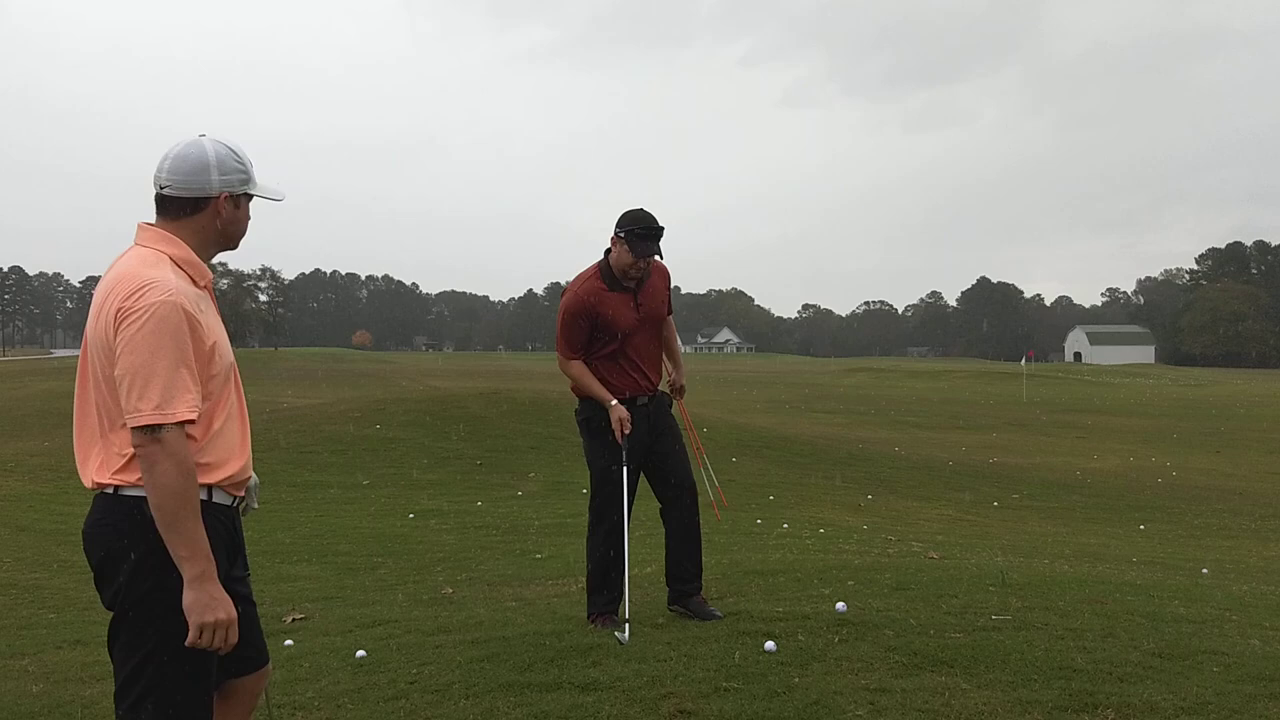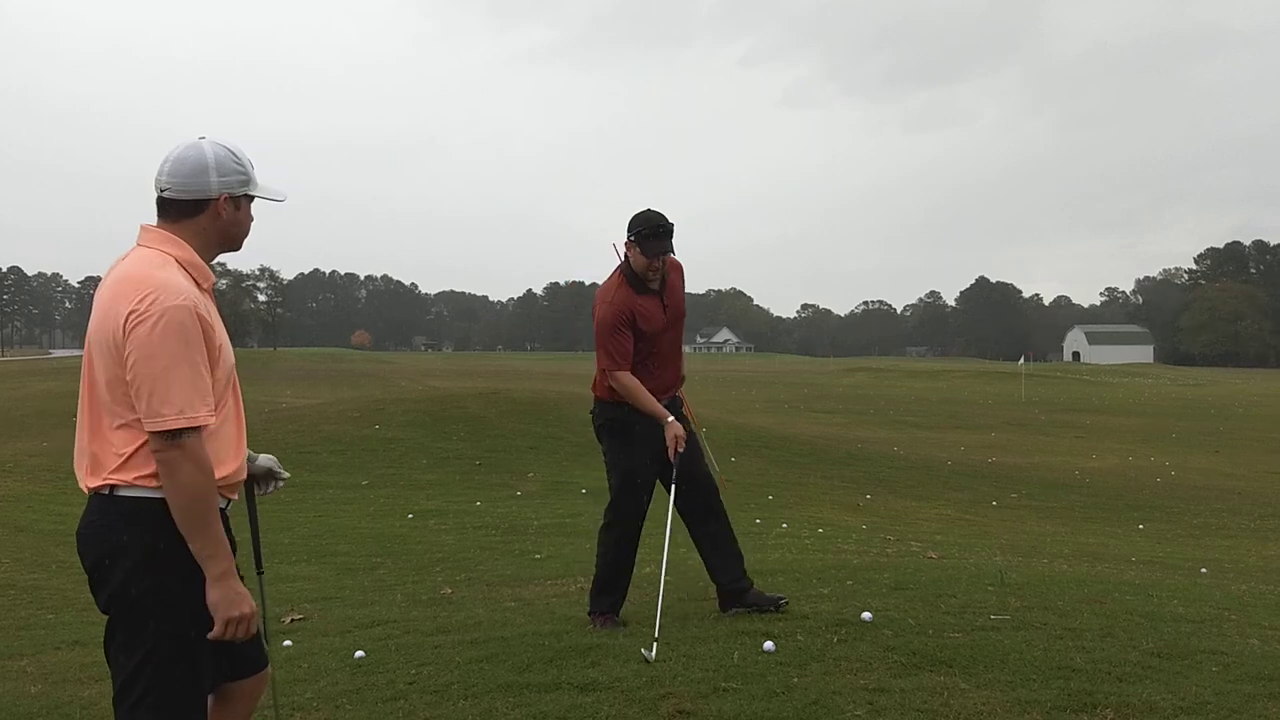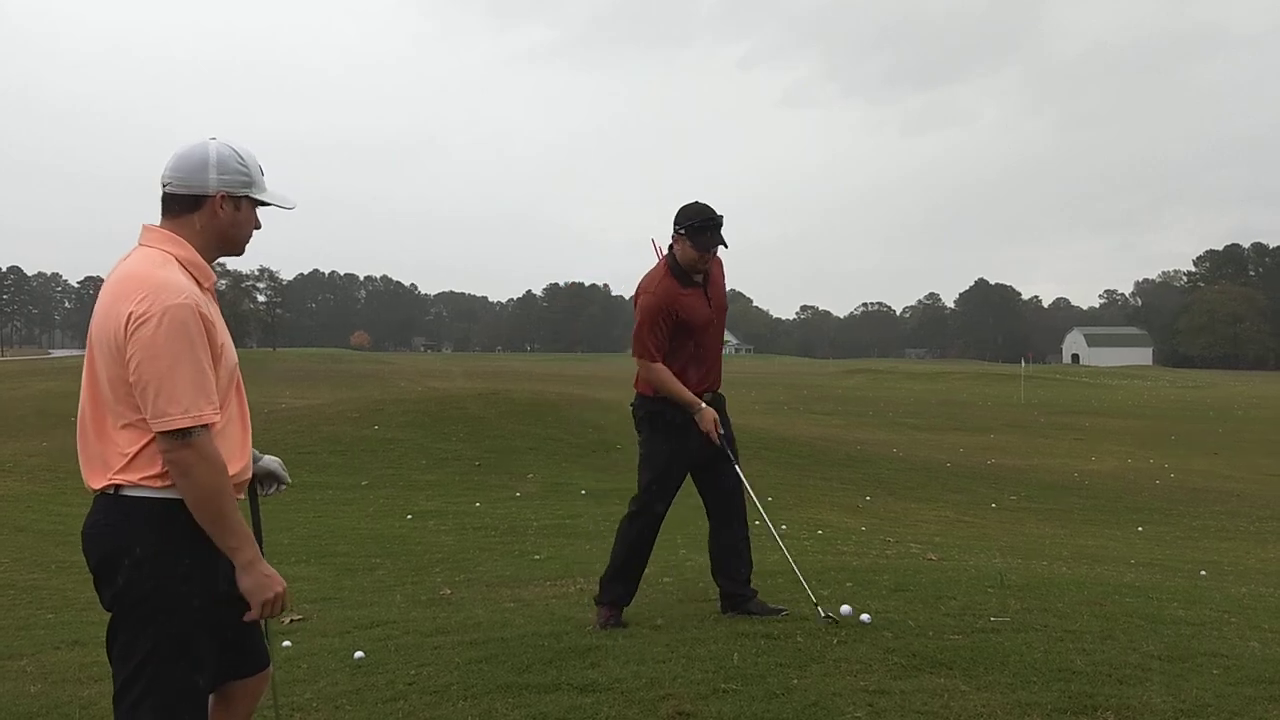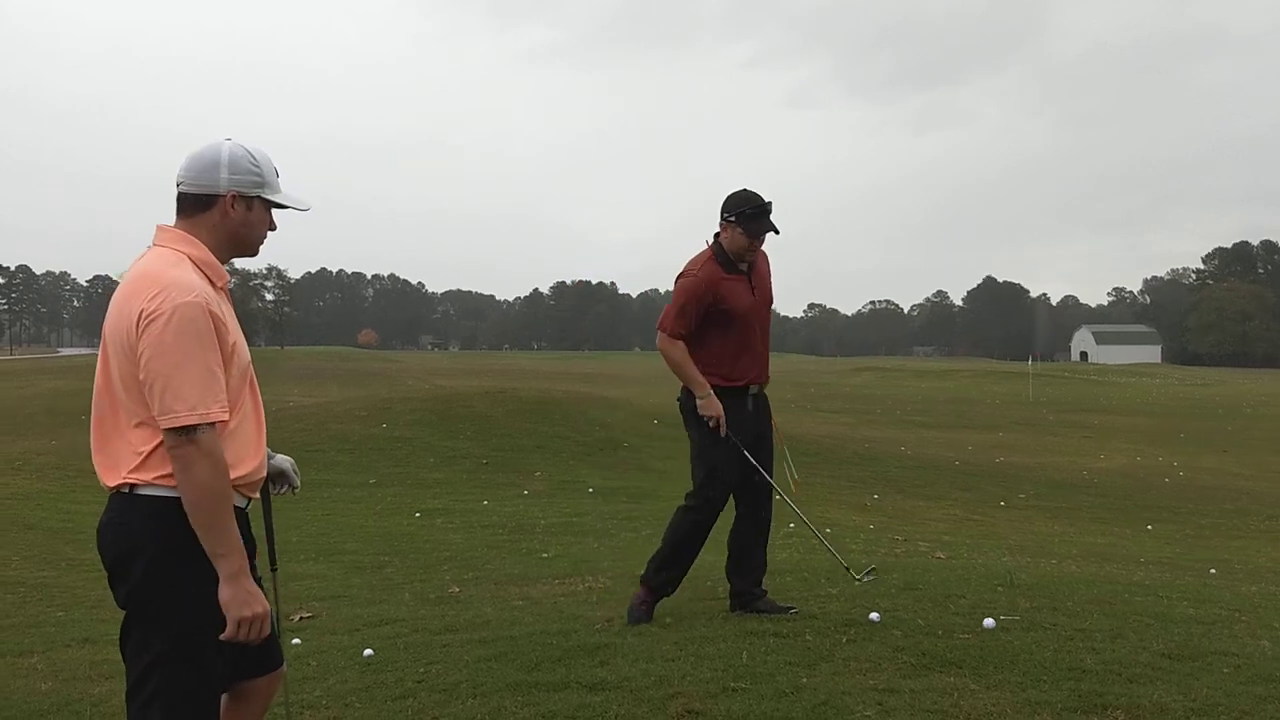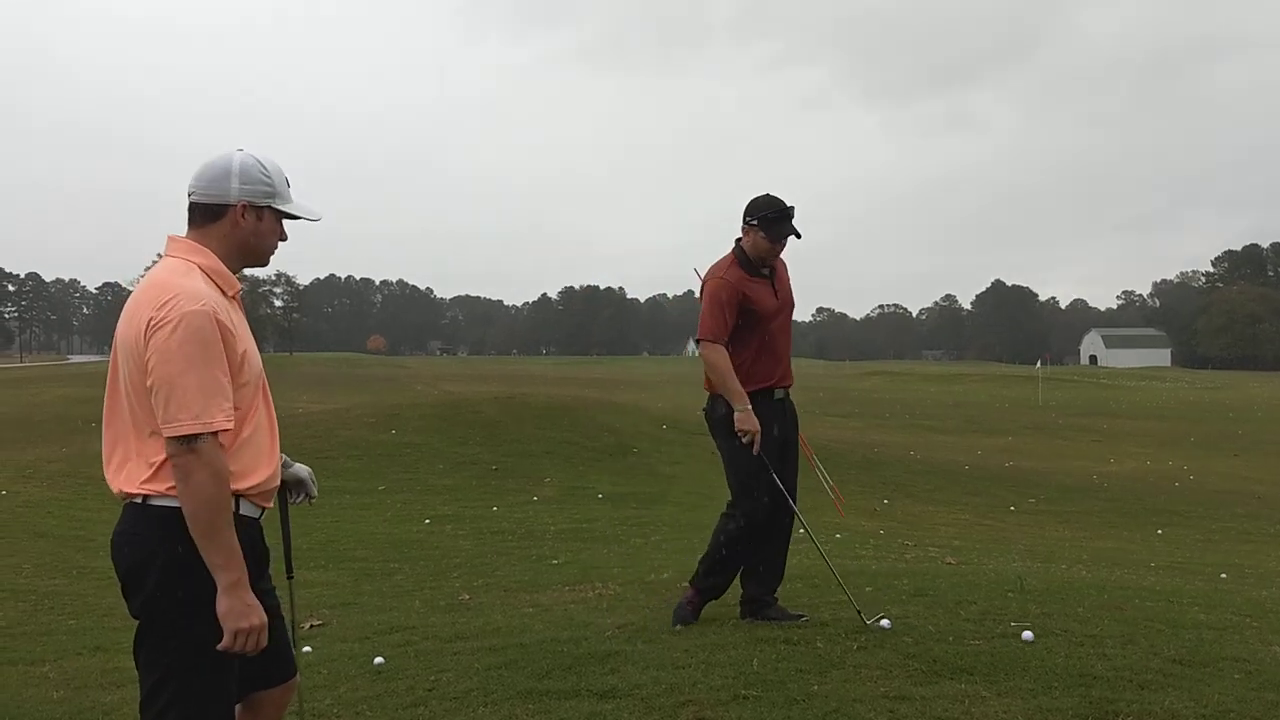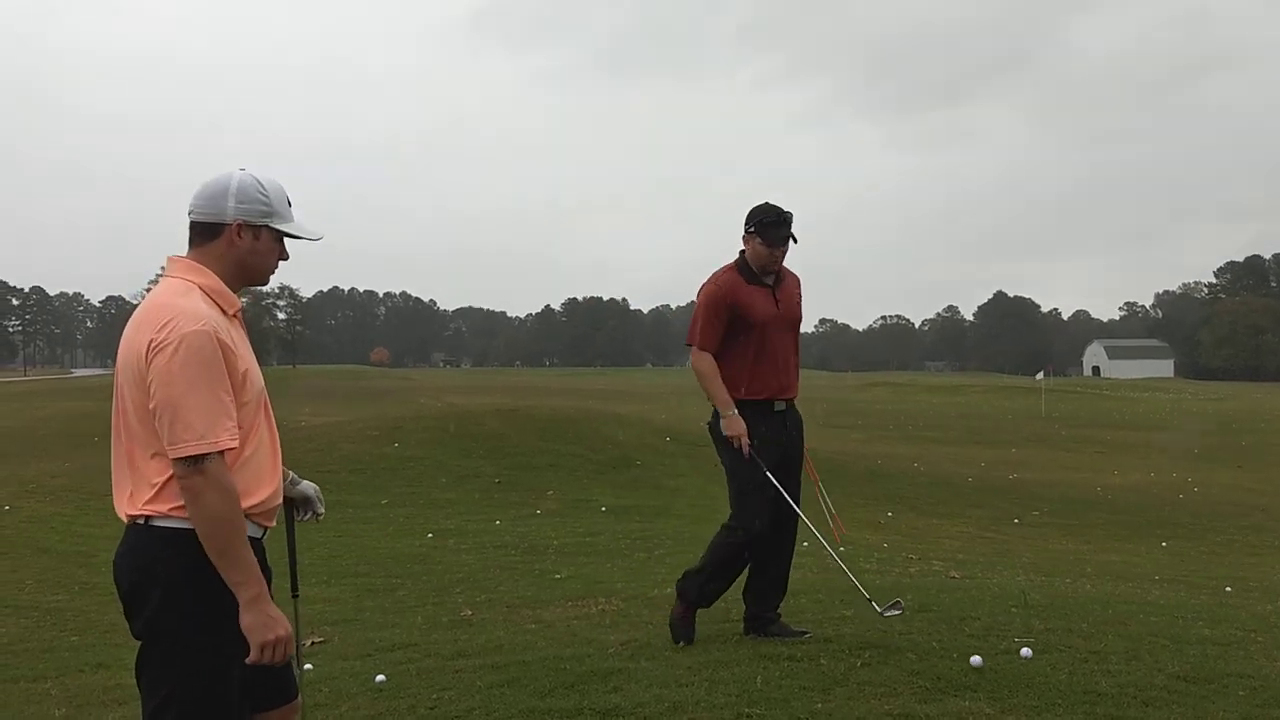
dt=0.3s
person 1, frame 1
left shoulder: (168, 277)
right shoulder: (159, 293)
right elbow: (158, 443)
left wrist: (228, 467)
right wrist: (199, 579)
left hip: (190, 519)
right hip: (160, 530)
person 1, frame 2
left shoulder: (159, 275)
right shoulder: (168, 296)
right elbow: (175, 447)
left wrist: (238, 459)
right wrist: (221, 575)
left hip: (169, 523)
right hip: (153, 530)
person 1, frame 3
left shoulder: (166, 278)
right shoulder: (168, 295)
right elbow: (184, 446)
left wrist: (244, 458)
right wrist: (249, 561)
left hip: (177, 523)
right hip: (159, 532)
person 1, frame 4
left shoulder: (182, 278)
right shoulder: (180, 293)
right elbow: (189, 444)
left wrist: (254, 455)
right wrist: (235, 574)
left hip: (192, 522)
right hip: (174, 529)
person 1, frame 5
left shoulder: (200, 290)
right shoulder: (190, 303)
right elbow: (191, 453)
left wrist: (272, 464)
right wrist: (232, 586)
left hip: (212, 532)
right hip: (186, 543)
person 1, frame 6
left shoulder: (201, 310)
right shoulder: (190, 323)
right elbow: (198, 473)
left wrist: (279, 481)
right wrist: (254, 599)
left hip: (209, 552)
right hip: (190, 560)
person 2, frame 1
left shoulder: (658, 275)
right shoulder: (582, 295)
right elbow: (569, 360)
left wrist: (677, 367)
right wrist: (612, 403)
left hip: (654, 405)
right hip: (605, 413)
left knee: (682, 495)
right knee: (610, 511)
left ankle: (685, 592)
right ankle: (602, 606)
person 2, frame 2
left shoulder: (673, 273)
right shoulder: (613, 302)
right elbow: (618, 375)
right wrist: (664, 420)
left hip: (668, 408)
right hip: (625, 417)
left knee: (703, 500)
right knee: (626, 513)
left ankle: (735, 589)
right ankle: (604, 607)
person 2, frame 3
left shoulder: (713, 268)
right shoulder: (658, 291)
right elbow: (647, 362)
right wrist: (696, 408)
left hip: (708, 405)
right hip: (667, 411)
left knee: (729, 502)
right knee: (649, 507)
left ankle: (737, 594)
right ankle: (611, 601)
person 2, frame 4
left shoulder: (759, 262)
right shoulder: (700, 277)
right elbow: (667, 340)
right wrist: (704, 394)
left hip: (754, 399)
right hip: (714, 404)
left knee: (757, 500)
right knee: (707, 499)
left ankle: (747, 591)
right ankle: (652, 587)
person 2, frame 5
left shoulder: (778, 270)
right shoulder: (724, 280)
right elbow: (711, 348)
right wrist: (742, 408)
left hip: (779, 404)
right hip: (741, 411)
left knee: (780, 506)
right knee: (748, 508)
left ankle: (759, 599)
right ankle: (699, 590)
person 2, frame 6
left shoulder: (790, 283)
right shoulder: (721, 287)
right elbow: (700, 354)
right wrist: (729, 414)
left hip: (785, 417)
right hip: (744, 421)
left knee: (782, 522)
right knee: (750, 522)
left ankle: (763, 615)
right ankle: (689, 596)
